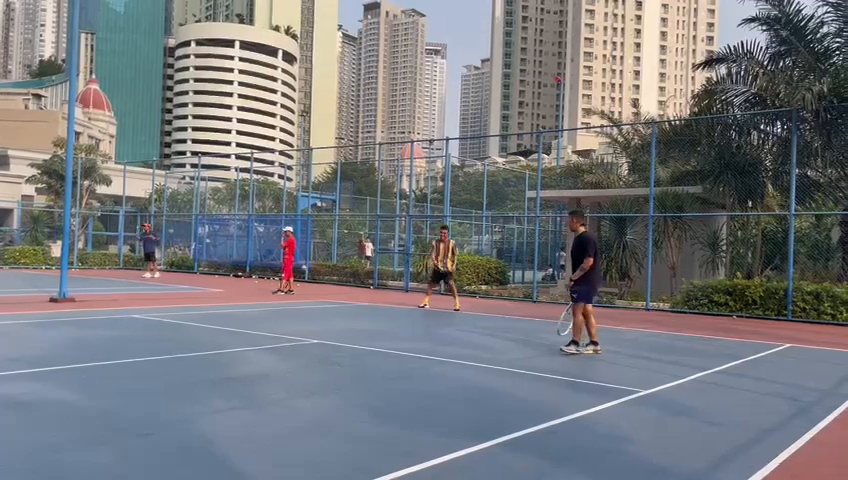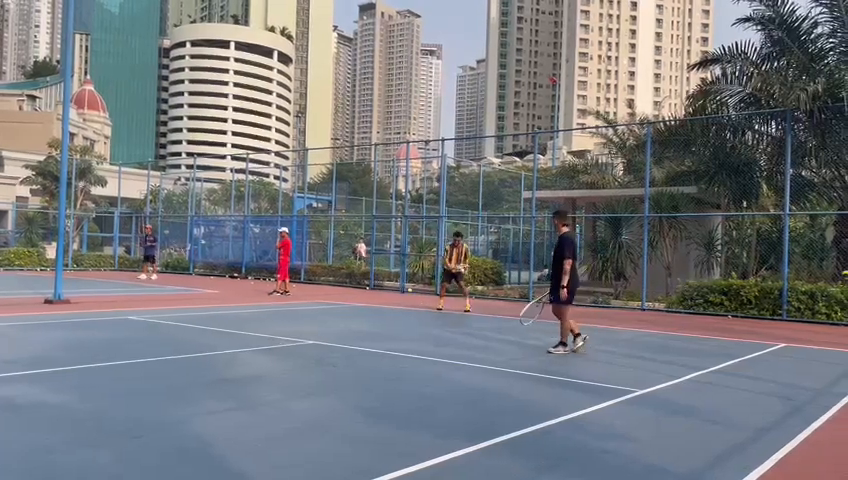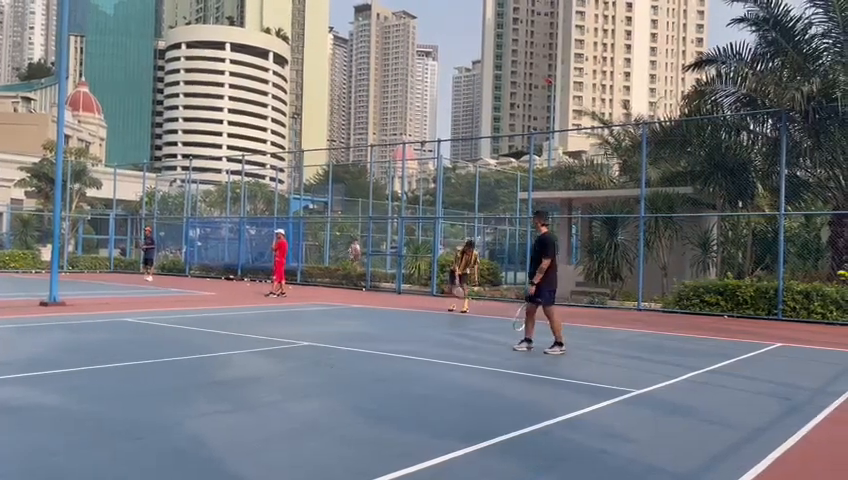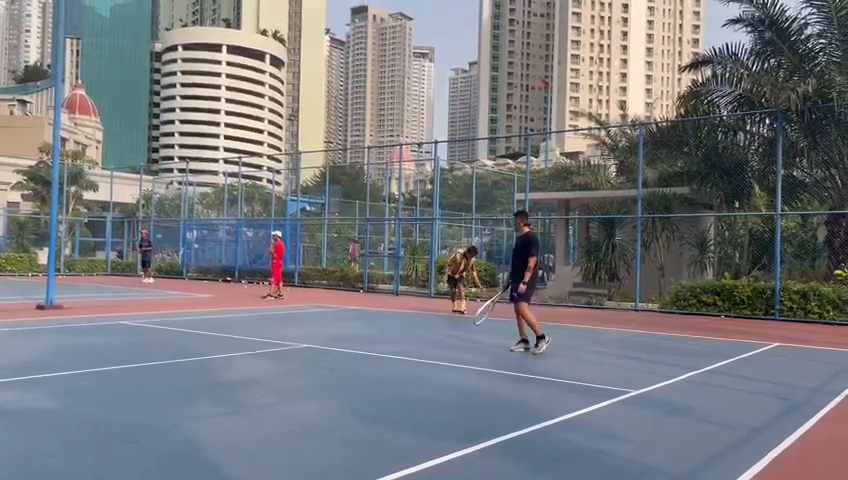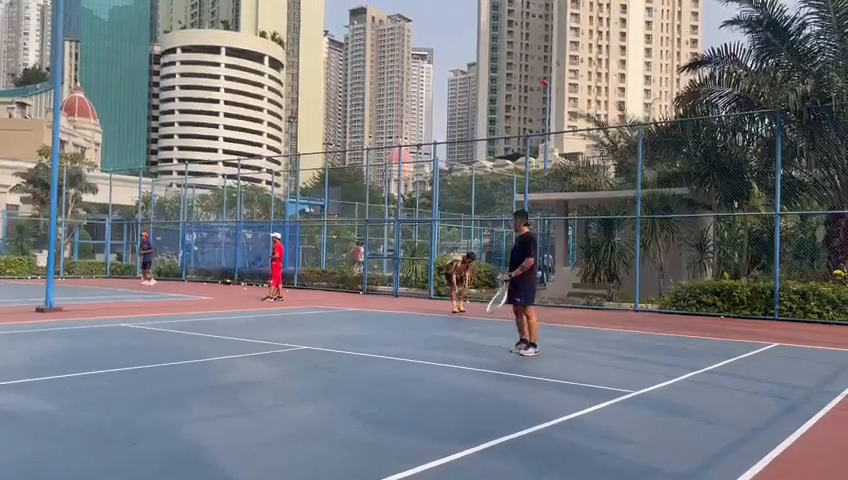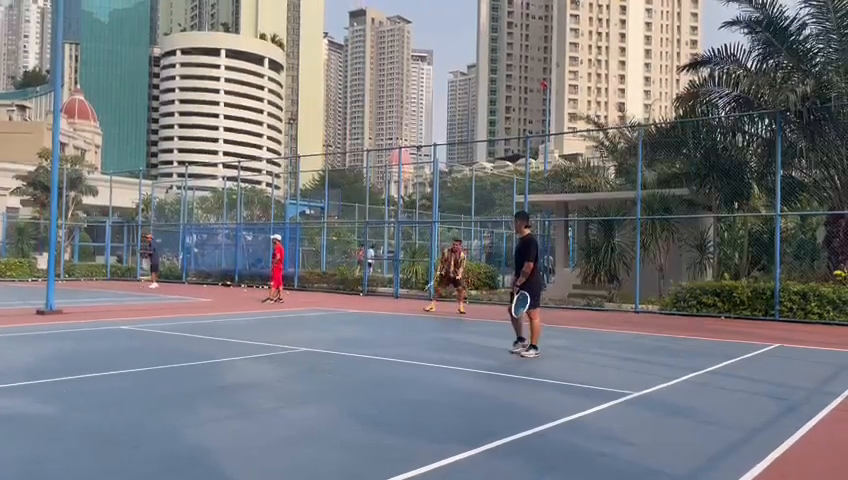
dt=0.5s
person 1, frame 1
left shoulder: (587, 238)
right shoulder: (578, 238)
left elbow: (588, 262)
left wrist: (572, 278)
right wrist: (575, 279)
left hip: (586, 282)
right hip: (583, 282)
left knee: (577, 310)
right knee: (587, 312)
left ankle: (575, 344)
right ankle: (594, 344)
person 1, frame 2
left shoulder: (566, 239)
right shoulder: (564, 238)
left elbow: (567, 264)
left wrist: (563, 286)
right wrist: (558, 284)
left hip: (565, 283)
right hip: (560, 283)
left knee: (562, 312)
right knee: (557, 311)
left ankle: (564, 344)
right ankle: (578, 336)
person 1, frame 3
left shoulder: (547, 239)
right shoulder: (540, 238)
left elbow: (545, 263)
left wrist: (533, 282)
left hip: (545, 284)
right hip: (538, 283)
left knee: (550, 313)
right knee: (529, 311)
left ankle: (559, 344)
right ankle: (528, 341)
person 1, frame 4
left shoulder: (531, 238)
right shoulder: (520, 238)
left elbow: (532, 262)
left wrist: (524, 282)
right wrist: (511, 279)
left hip: (526, 282)
right hip: (517, 281)
left knee: (523, 309)
right knee: (518, 311)
left ankle: (542, 337)
right ankle: (524, 341)
person 1, frame 5
left shoulder: (529, 238)
right shoulder: (518, 238)
left elbow: (529, 262)
left wrist: (511, 274)
right wrist: (510, 275)
left hip: (526, 282)
right hip: (516, 282)
left knee: (529, 313)
right knee: (517, 312)
left ankle: (533, 346)
right ankle: (523, 341)
person 1, frame 6
left shoulder: (530, 241)
right shoulder: (521, 240)
left elbow: (529, 266)
left wrist: (518, 283)
right wrist: (515, 280)
left hip: (531, 284)
right hip: (521, 284)
left knee: (532, 315)
right knee: (512, 310)
left ankle: (534, 347)
right ankle: (521, 340)
